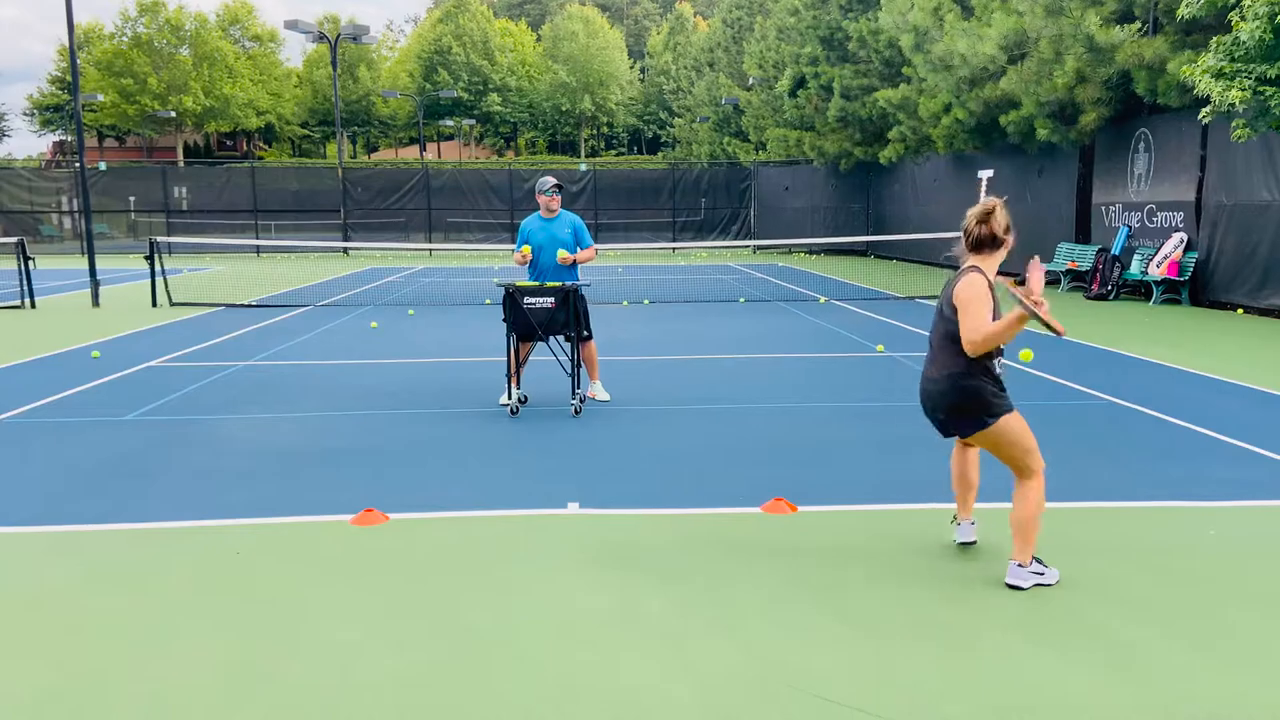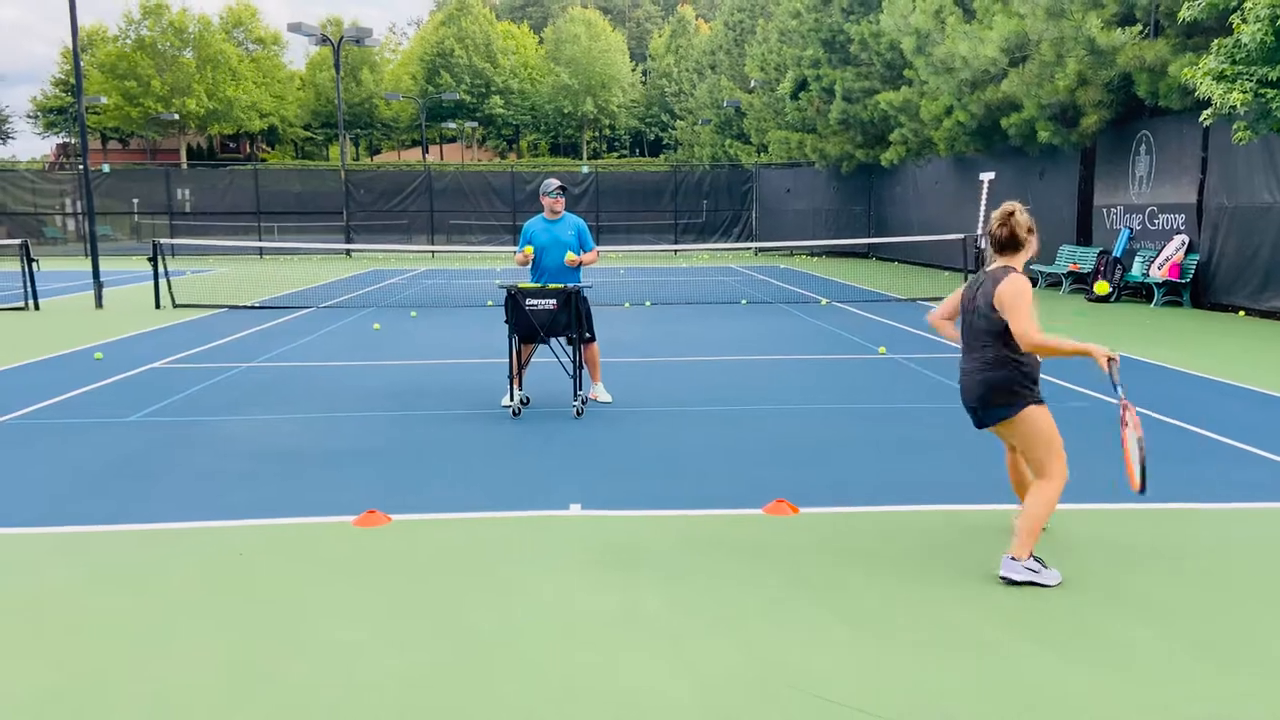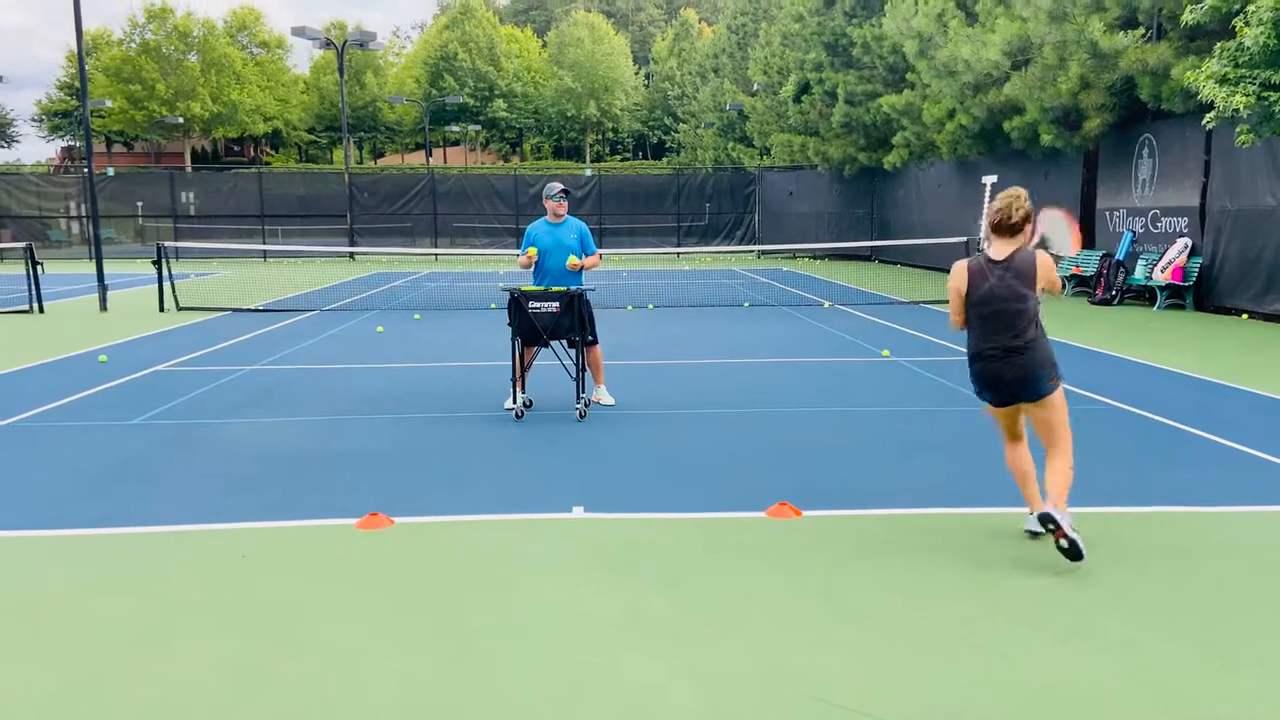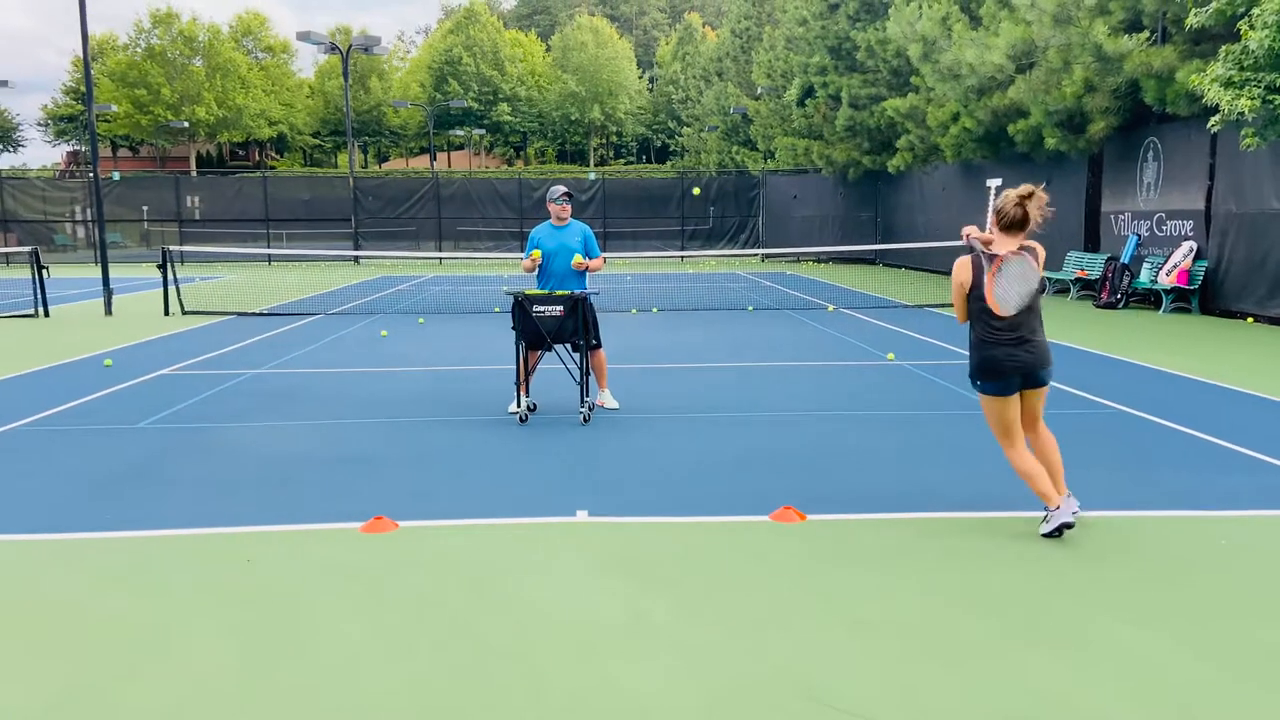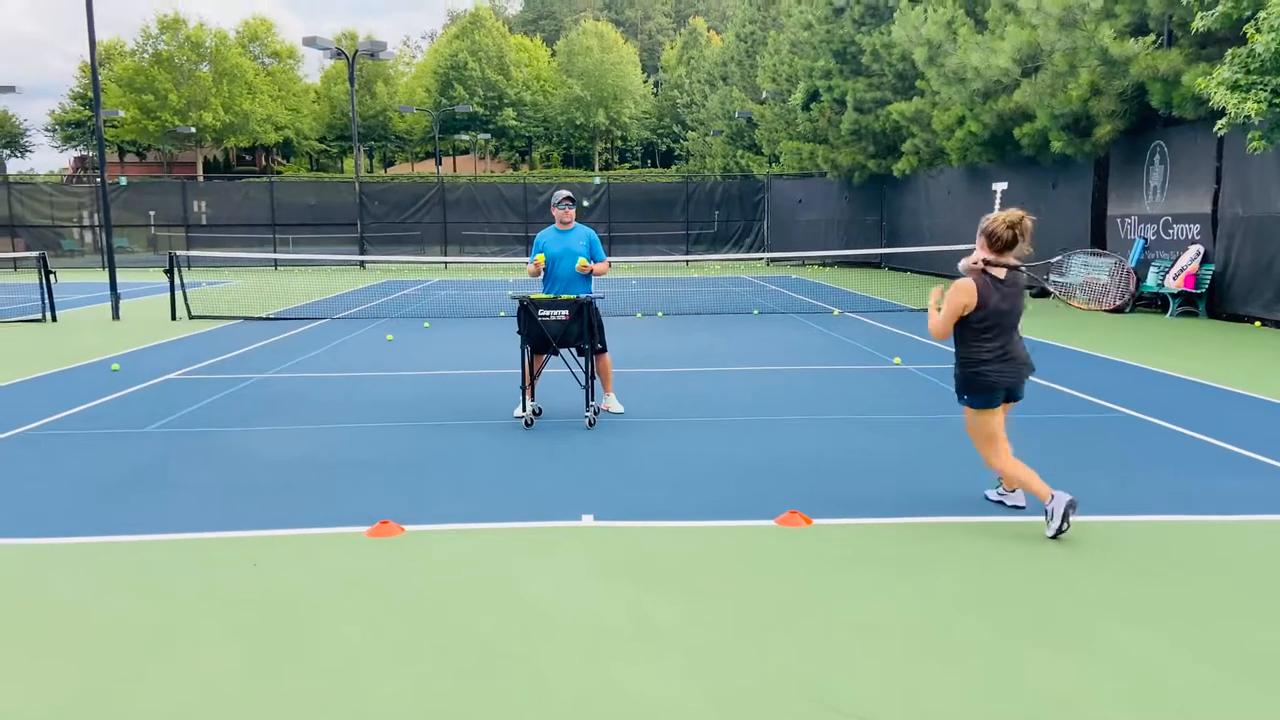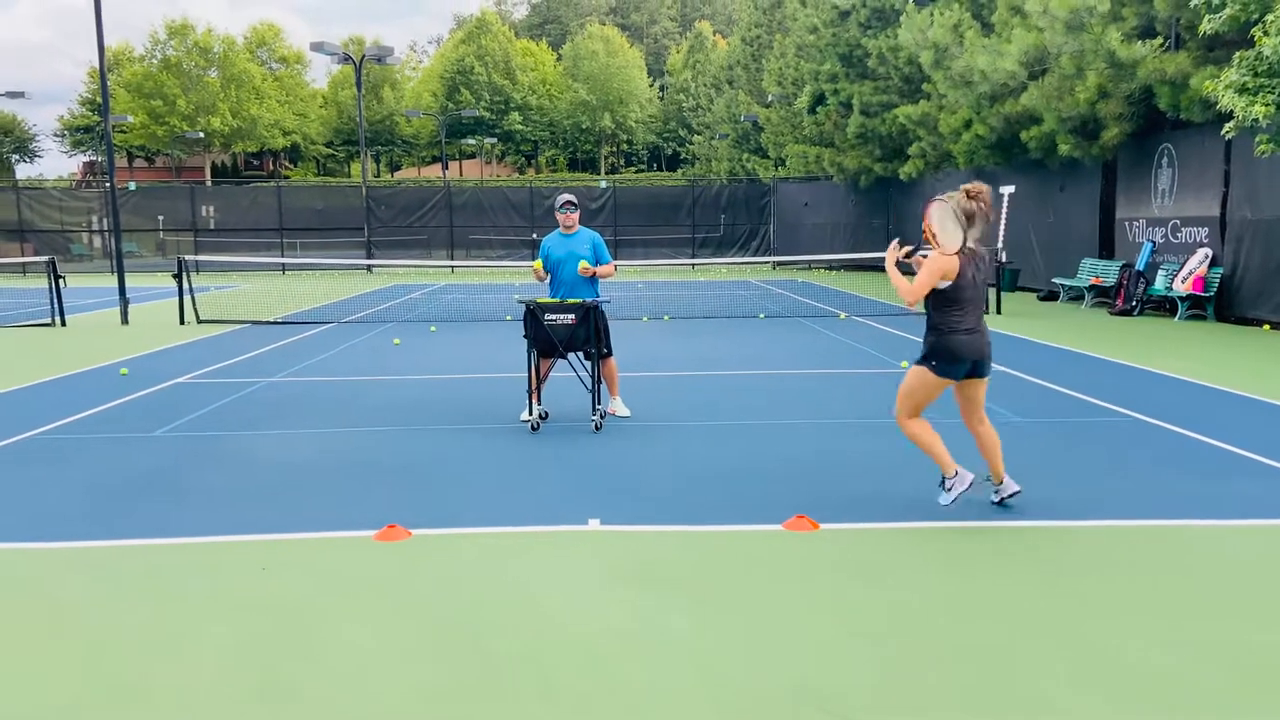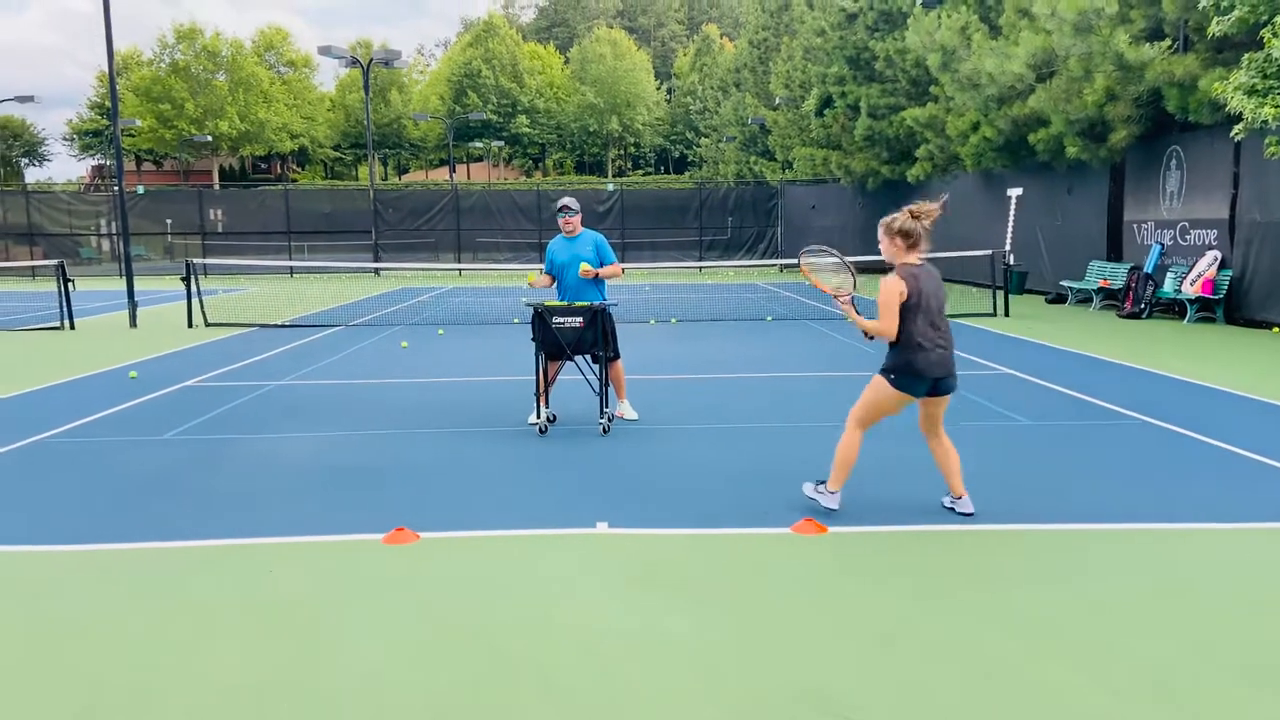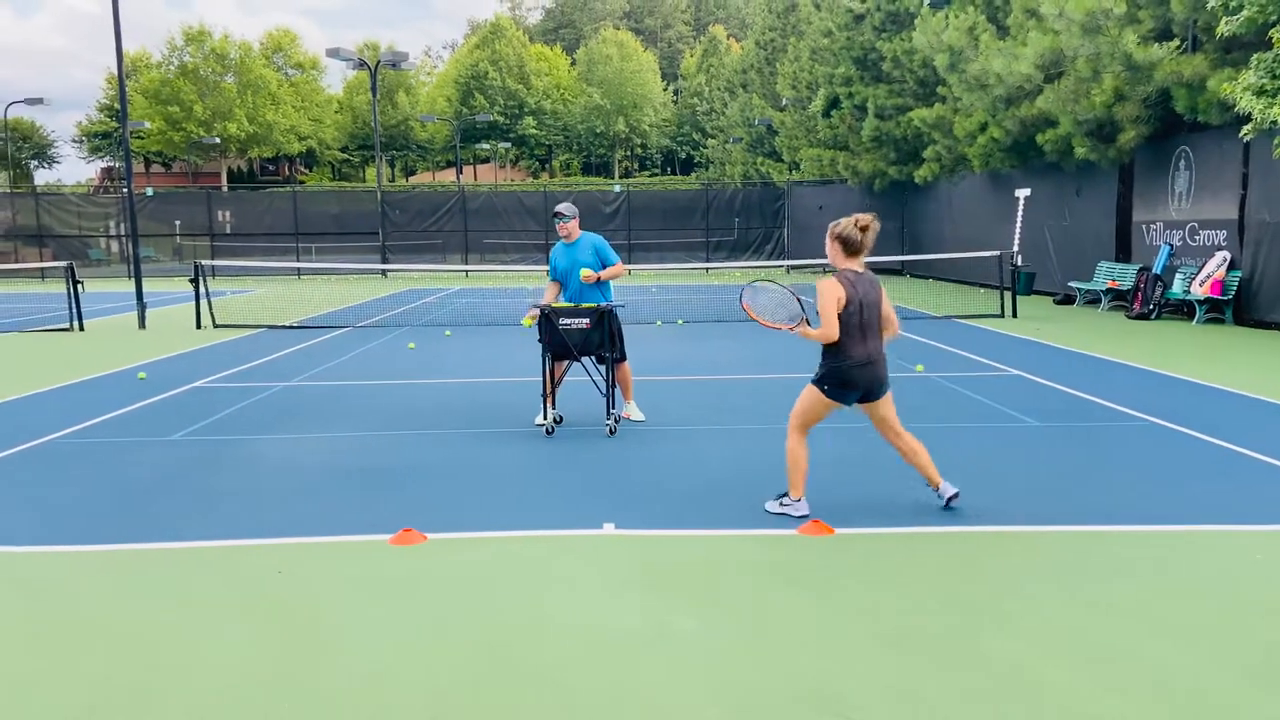
dt=0.2s
person 1, frame 1
left shoulder: (972, 279)
right shoulder: (973, 282)
right elbow: (975, 346)
left wrist: (1027, 310)
right wrist: (1021, 312)
left hip: (938, 393)
right hip: (970, 395)
left knee: (968, 442)
right knee: (1032, 473)
left ankle: (963, 521)
right ankle: (1023, 565)
person 1, frame 2
left shoulder: (975, 282)
right shoulder: (1015, 282)
left elbow: (936, 318)
right elbow: (1030, 342)
right wrist: (1086, 349)
left hip: (976, 389)
right hip: (1007, 389)
left knee: (1016, 444)
right knee: (1054, 474)
left ankle: (1030, 519)
right ankle: (1019, 560)
person 1, frame 3
left shoulder: (962, 271)
right shoulder: (1038, 262)
left elbow: (958, 323)
right elbow: (1055, 287)
left hip: (988, 373)
right hip: (1034, 368)
left knee: (1013, 439)
right knee: (1060, 450)
left ankle: (1037, 512)
right ankle: (1056, 512)
person 1, frame 4
left shoulder: (965, 265)
right shoulder: (1036, 255)
left elbow: (962, 315)
right wrist: (984, 239)
left hip: (990, 363)
right hip: (1034, 357)
left knee: (1013, 444)
right knee: (1034, 428)
left ankle: (1058, 509)
right ankle: (1064, 498)
person 1, frame 5
left shoulder: (965, 287)
right shoulder: (1017, 277)
left elbow: (938, 333)
left wrist: (933, 305)
right wrist: (970, 265)
left hip: (978, 378)
right hip: (1014, 371)
left knee: (996, 455)
right knee: (993, 433)
left ankle: (1053, 499)
right ankle: (1010, 489)
person 1, frame 6
left shoulder: (944, 258)
right shoulder: (975, 253)
left elbow: (910, 297)
left wrist: (890, 265)
right wrist: (925, 266)
left hip: (946, 348)
right hip: (977, 346)
left knee: (906, 416)
right knee: (976, 418)
left ankle: (954, 474)
right ankle: (1002, 483)
person 1, frame 7
left shoulder: (893, 281)
right shoulder: (932, 273)
left elbow: (888, 331)
left wrist: (854, 316)
left hip: (908, 366)
right hip: (943, 365)
left knee: (855, 424)
right knee: (934, 432)
left ankle: (831, 491)
right ankle: (960, 497)
person 1, frame 8
left shoulder: (829, 285)
right shoulder: (874, 282)
left elbow: (830, 334)
right elbow: (891, 328)
left wrist: (805, 332)
left hip: (840, 375)
right hip: (874, 374)
left knee: (796, 428)
right knee: (895, 433)
left ankle: (795, 500)
right ankle: (943, 487)
person 2, frame 1
left shoulder: (573, 220)
right shoulder: (527, 224)
left elbow: (591, 251)
right elbow: (517, 255)
left wrist: (573, 258)
right wrist: (522, 258)
left knee: (585, 338)
right knee: (522, 340)
left ankle: (595, 385)
right ankle: (512, 388)
person 2, frame 2
left shoulder: (577, 223)
right shoulder: (531, 226)
left elbow: (593, 254)
right elbow: (519, 257)
left wrist: (579, 261)
right wrist: (524, 258)
left knee: (588, 341)
right knee: (525, 342)
left ankle: (597, 387)
person 2, frame 3
left shoulder: (579, 227)
right shoulder: (534, 229)
left elbow: (595, 258)
right elbow: (521, 261)
left wrist: (581, 265)
right wrist: (528, 260)
left knee: (591, 343)
right knee: (527, 345)
left ankle: (599, 389)
right ankle: (518, 392)
person 2, frame 4
left shoulder: (583, 230)
right shoulder: (537, 232)
left elbow: (599, 262)
right elbow: (525, 266)
left wrist: (586, 265)
right wrist: (532, 263)
left knee: (594, 347)
right knee: (531, 348)
left ankle: (604, 393)
right ankle: (521, 396)
person 2, frame 5
left shoulder: (588, 234)
right shoulder: (543, 237)
left elbow: (604, 266)
right elbow: (531, 270)
left wrist: (591, 269)
right wrist: (535, 267)
left knee: (600, 351)
right knee: (536, 352)
left ankle: (608, 397)
right ankle: (527, 400)
person 2, frame 6
left shoulder: (592, 237)
right shoulder: (548, 242)
left elbow: (610, 269)
right elbow: (541, 275)
left wrist: (594, 271)
right wrist: (538, 274)
left knee: (605, 355)
right knee: (543, 356)
left ankle: (615, 401)
right ankle: (533, 404)
person 2, frame 7
left shoulder: (596, 239)
right shoulder: (553, 246)
left elbow: (616, 269)
right elbow: (549, 277)
left wrist: (596, 273)
right wrist: (538, 282)
left knee: (612, 358)
right knee: (551, 359)
left ankle: (622, 404)
right ankle: (541, 407)
person 2, frame 8
left shoulder: (595, 241)
right shoulder: (556, 252)
left elbow: (619, 268)
right elbow: (555, 285)
left wrist: (597, 276)
right wrist: (540, 307)
left knee: (618, 360)
right knee: (556, 359)
left ankle: (629, 405)
right ankle: (547, 408)
